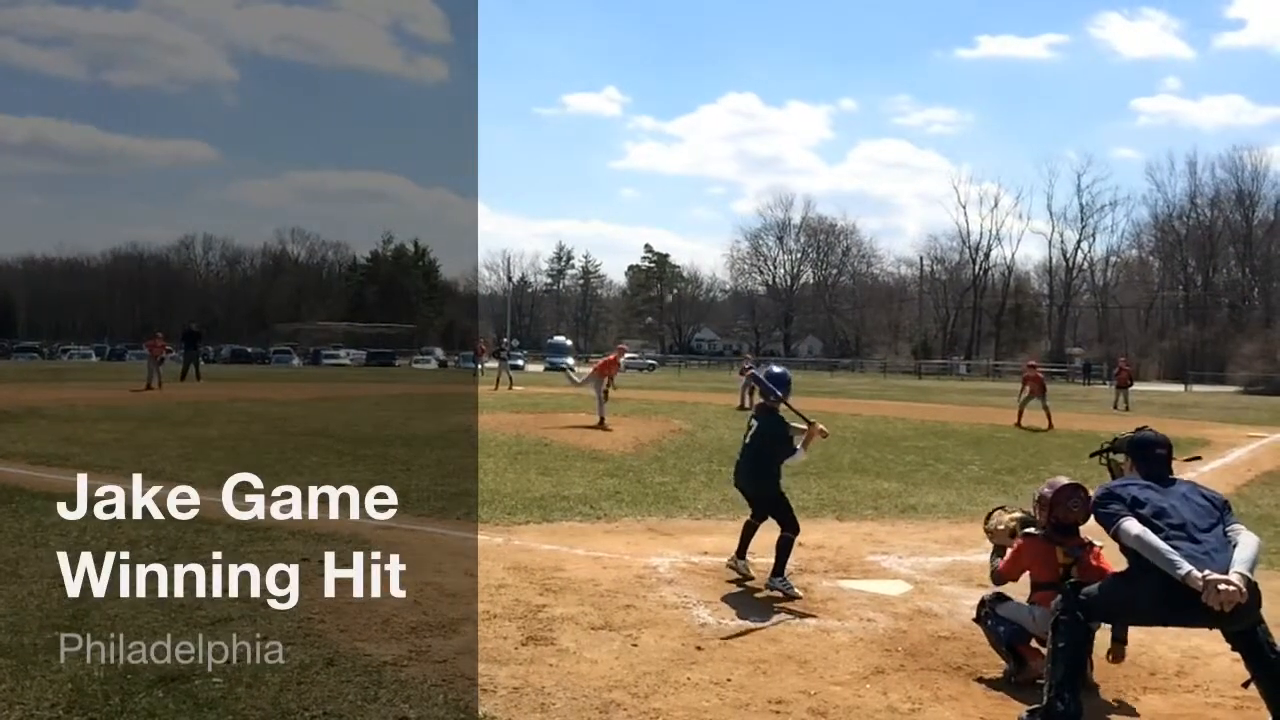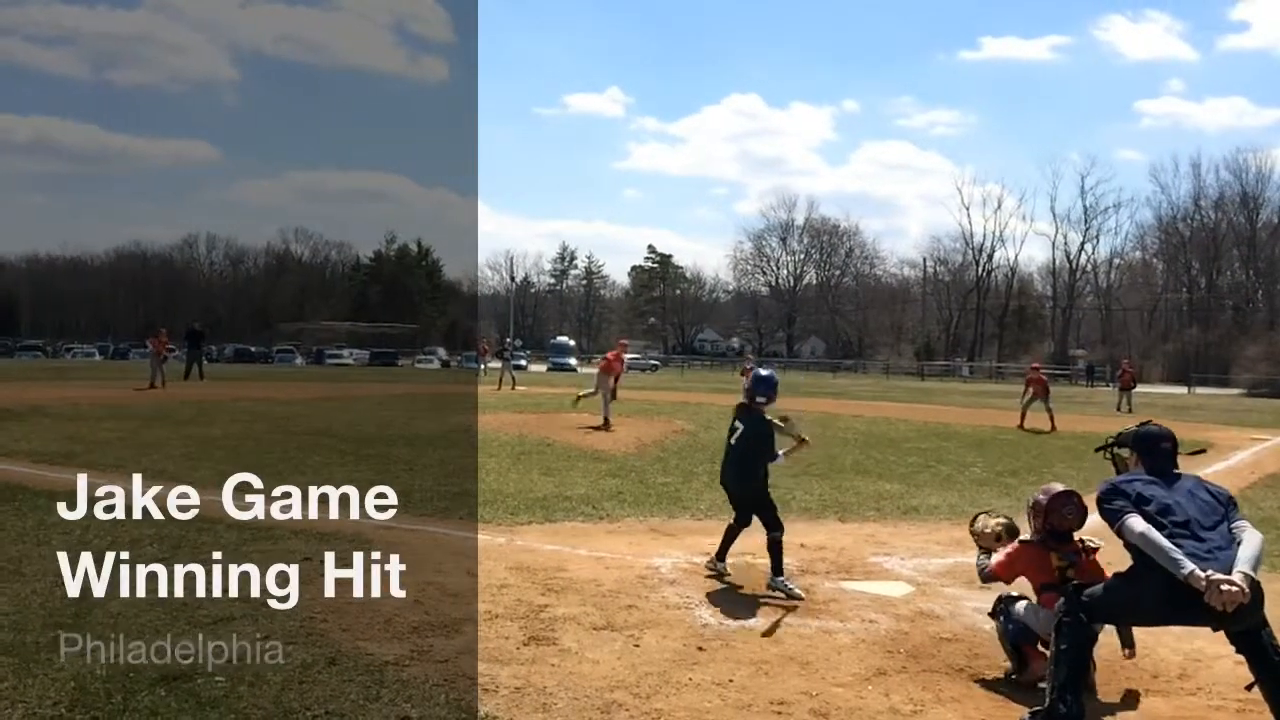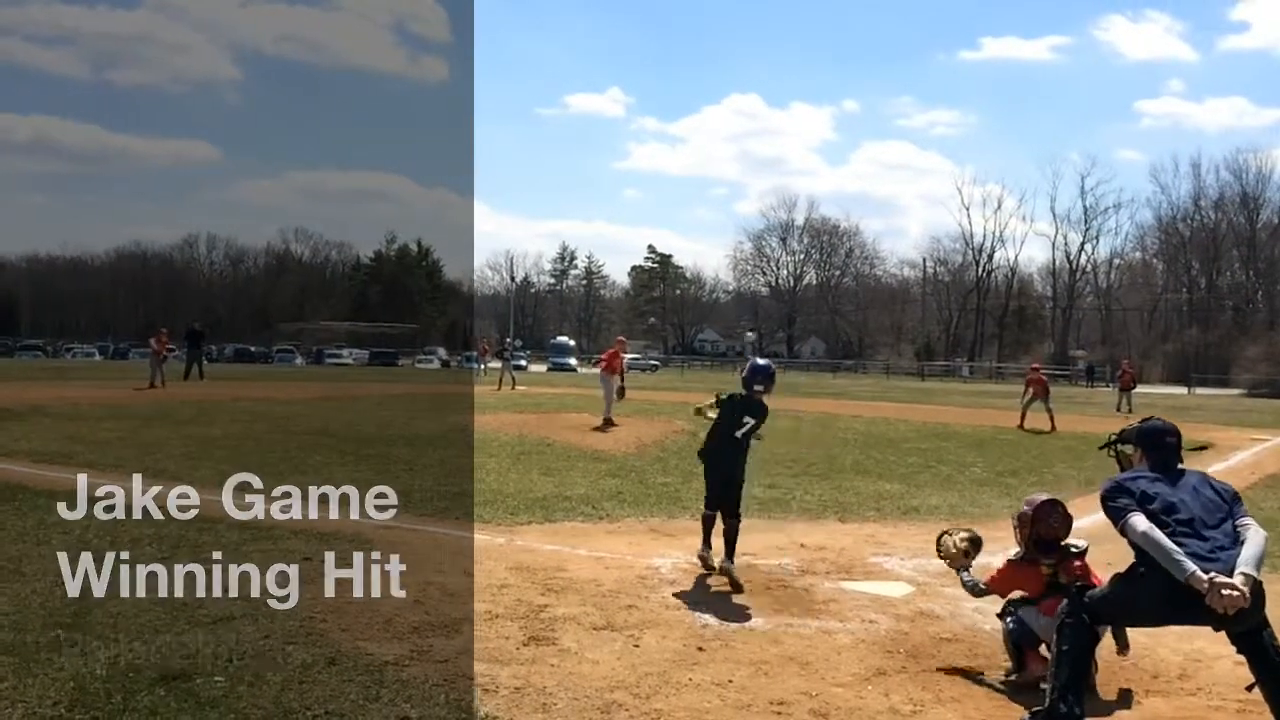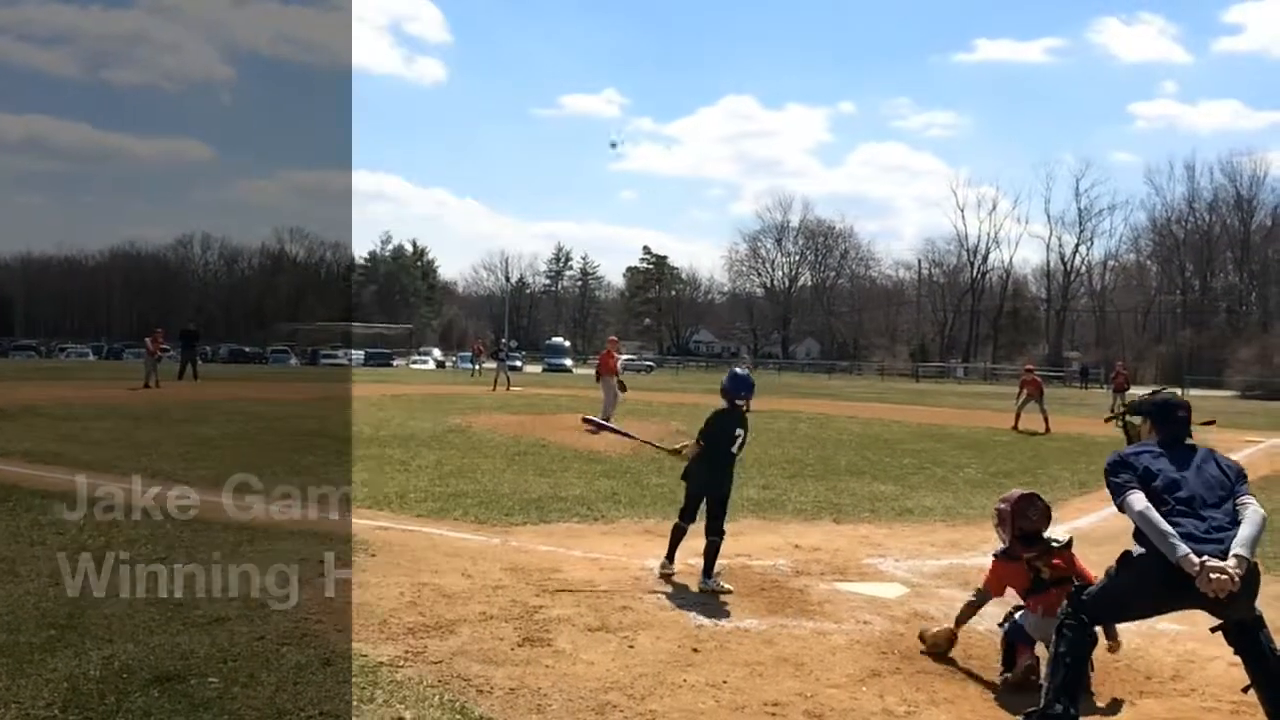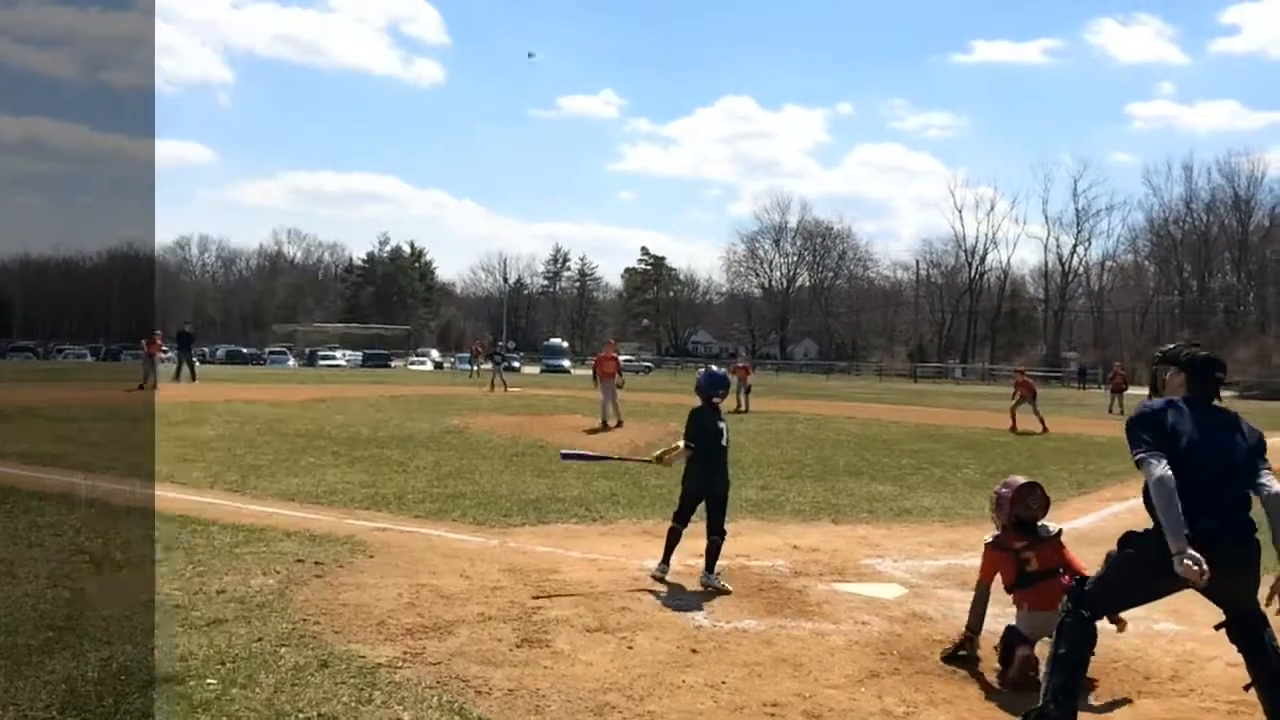
dt=0.2s
person 1, frame 1
left shoulder: (1112, 493)
right shoulder: (1207, 495)
left elbow: (1136, 534)
right elbow: (1247, 538)
left wrist: (1193, 579)
right wrist: (1238, 579)
left hip: (1169, 592)
right hip: (1234, 593)
left knee: (1072, 607)
person 1, frame 2
left shoulder: (1117, 488)
right shoulder: (1213, 490)
left elbow: (1141, 532)
right elbow: (1251, 536)
left wrist: (1196, 578)
right wrist: (1241, 579)
left hip: (1172, 589)
right hip: (1237, 593)
left knee: (1075, 608)
right knee: (1248, 617)
person 1, frame 3
left shoulder: (1121, 485)
right shoulder: (1217, 486)
left elbow: (1144, 532)
right elbow: (1255, 534)
left wrist: (1198, 581)
right wrist: (1243, 581)
left hip: (1174, 589)
right hip: (1240, 592)
left knee: (1078, 611)
right knee: (1251, 625)
person 1, frame 4
left shoulder: (1127, 459)
right shoulder: (1224, 463)
left elbow: (1141, 511)
right elbow: (1254, 513)
left wrist: (1189, 564)
right wrist: (1235, 566)
left hip: (1170, 569)
right hip: (1234, 572)
left knee: (1079, 612)
right knee: (1247, 626)
person 1, frame 5
left shoulder: (1150, 414)
right shoulder: (1245, 429)
left elbow: (1161, 475)
left wrist: (1178, 547)
left hip: (1174, 549)
right hip: (1239, 550)
left knee: (1081, 606)
person 2, frame 1
left shoulder: (760, 411)
right shoulder: (775, 424)
left elbow: (787, 427)
right elbow: (794, 456)
left wrist: (810, 430)
right wrist: (810, 437)
left hip: (744, 477)
right hip: (763, 482)
left knee: (759, 514)
right knee: (790, 526)
left ankle: (739, 558)
right ankle: (777, 577)
person 2, frame 2
left shoulder: (741, 409)
right shoulder: (765, 427)
right elbow: (773, 459)
left wrist: (776, 426)
right wrist: (795, 448)
left hip: (730, 477)
right hip: (751, 481)
left knee: (742, 519)
right knee: (774, 526)
left ankle: (717, 560)
right ankle: (778, 578)
person 2, frame 3
left shoulder: (733, 400)
right shoulder: (762, 411)
left elbow: (718, 405)
left hip: (713, 458)
right hip: (734, 464)
left knee: (712, 504)
right knee: (731, 513)
left ankle: (706, 549)
right ankle: (727, 561)
person 2, frame 4
left shoulder: (719, 417)
right shoulder: (742, 420)
left elbow: (699, 446)
left wrist: (683, 451)
right wrist: (688, 447)
left hip: (698, 475)
right hip: (722, 481)
left knee: (686, 517)
right knee: (715, 528)
left ankle: (668, 562)
right ankle: (708, 578)
person 2, frame 5
left shoulder: (697, 414)
right shoulder: (718, 416)
left elbow: (688, 449)
left wrist: (669, 458)
right wrist: (668, 451)
left hip: (696, 479)
right hip: (719, 480)
left knee: (680, 519)
right knee: (716, 528)
left ankle: (663, 566)
right ankle: (709, 574)
person 3, frame 1
left shoulder: (1030, 542)
right shoulder: (1090, 550)
left elbow: (998, 578)
left wrist: (1001, 546)
right wrist: (1119, 642)
left hip: (1045, 622)
left knee: (989, 606)
left ankle: (1028, 662)
person 3, frame 2
left shoulder: (1027, 549)
right shoulder: (1086, 553)
left elbow: (986, 574)
left wrist: (985, 550)
right wrist: (1128, 642)
left hip: (1051, 623)
left knee: (1006, 606)
left ankle: (1030, 664)
person 3, frame 3
left shoulder: (1019, 565)
right shoulder: (1076, 557)
left elbow: (978, 590)
left wrist: (962, 569)
right wrist: (1122, 641)
left hip: (1054, 628)
left knee: (1013, 609)
left ankle: (1030, 667)
person 3, frame 4
left shoulder: (1005, 560)
right shoulder: (1060, 550)
left elbow: (979, 600)
left wrist: (955, 626)
right wrist: (1111, 632)
left hip: (1041, 625)
left knee: (1014, 624)
left ankle: (1021, 661)
person 3, frame 5
left shoulder: (996, 548)
right shoulder: (1051, 540)
left elbow: (982, 592)
left wrist: (970, 634)
right wrist: (1113, 615)
left hip: (1033, 619)
left knee: (1012, 635)
left ankle: (1020, 653)
